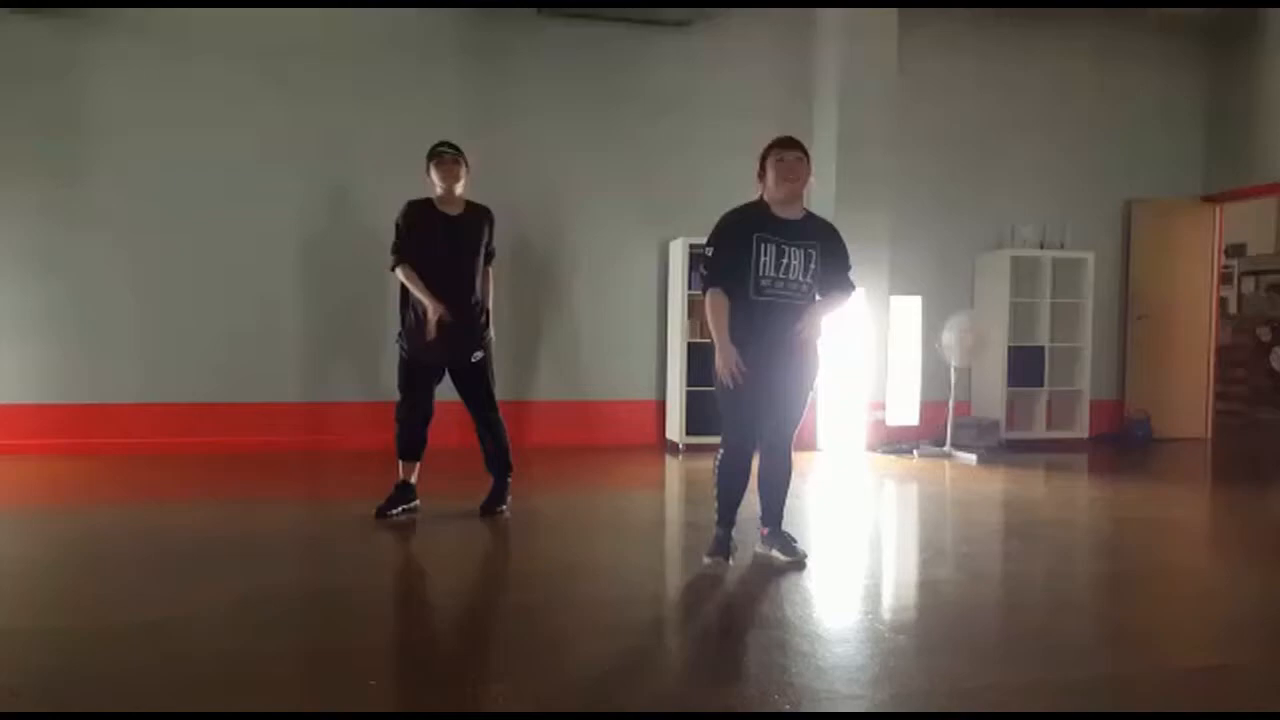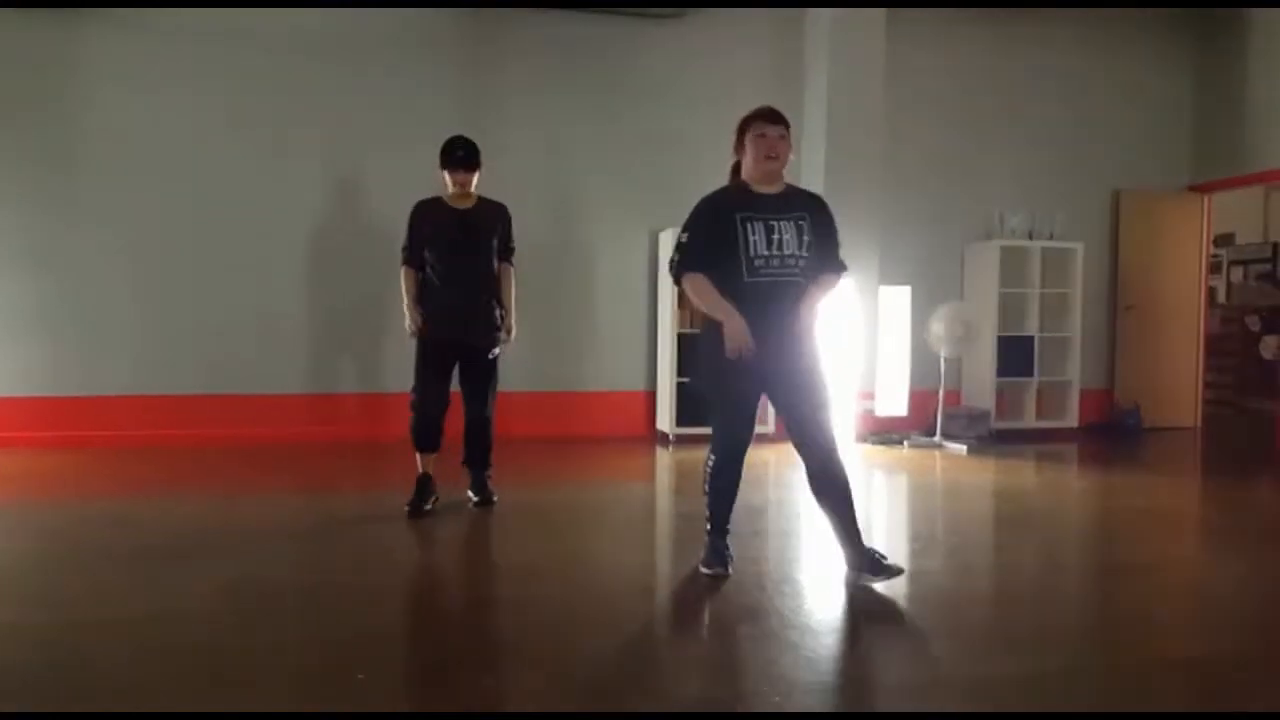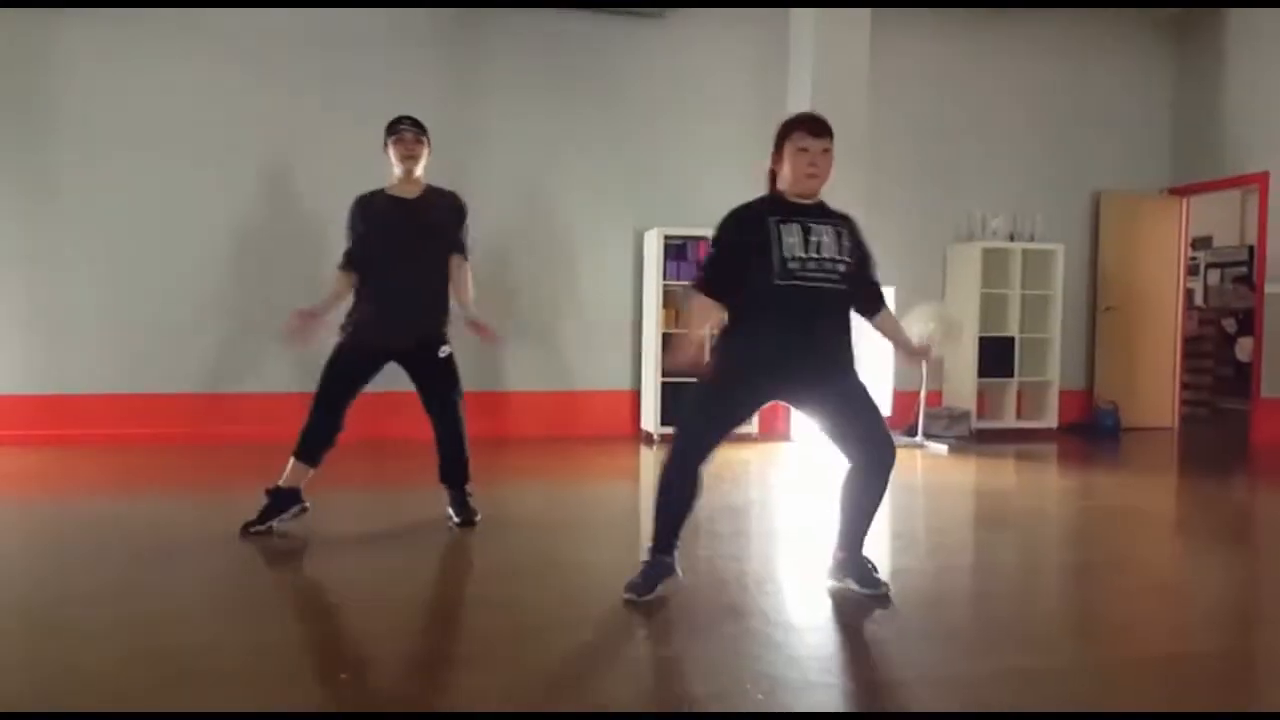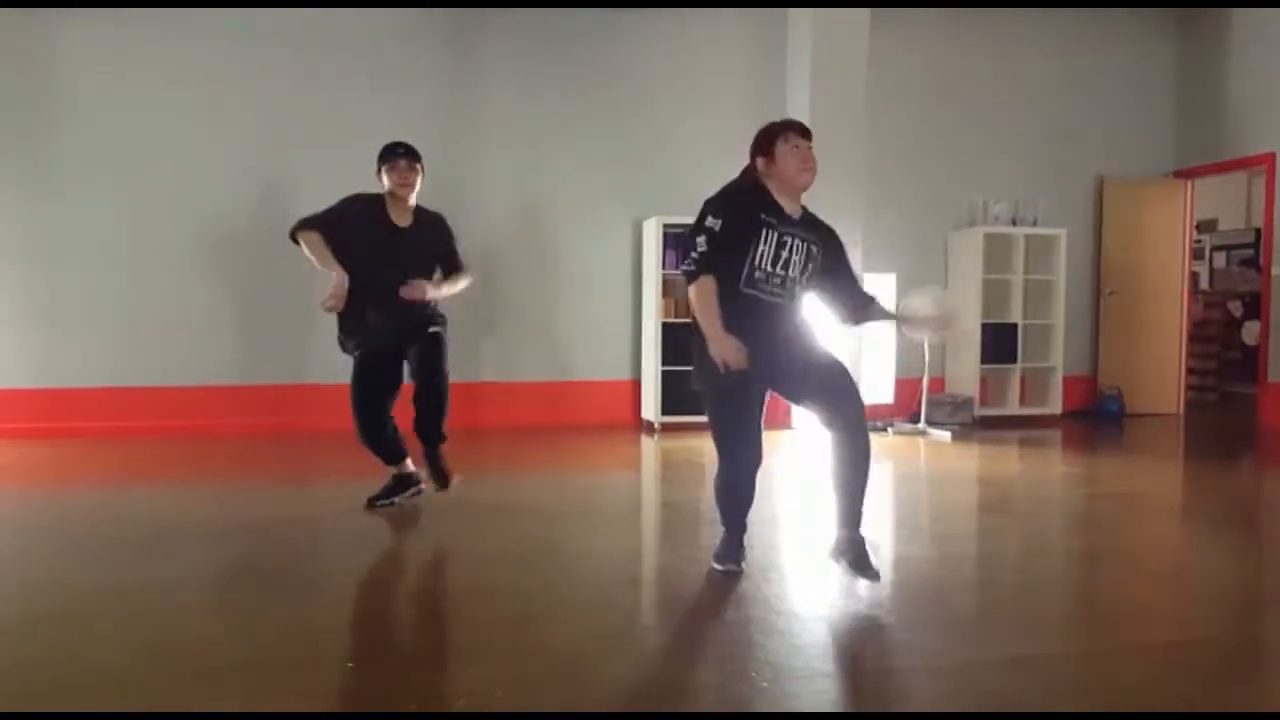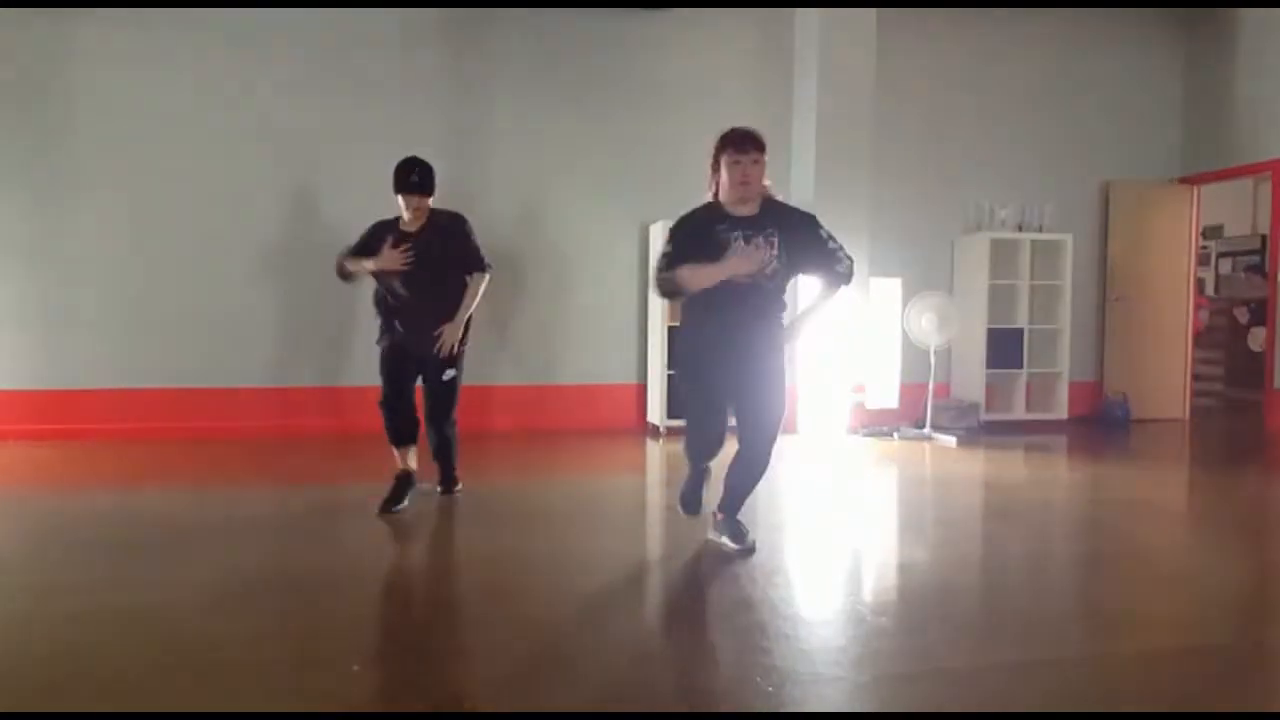
dt=1s
person 1, frame 1
left shoulder: (824, 234)
right shoulder: (737, 224)
left elbow: (841, 288)
right elbow: (714, 286)
left wrist: (816, 312)
right wrist: (723, 345)
left hip: (795, 355)
right hip: (744, 353)
left knee: (780, 444)
right knee: (738, 442)
left ankle: (772, 530)
right ankle: (723, 531)
person 1, frame 2
left shoulder: (812, 208)
right shoulder: (716, 209)
left elbow: (829, 269)
right elbow: (686, 272)
left wrist: (807, 302)
right wrist: (727, 316)
left hip: (793, 346)
right hip: (733, 350)
left knee: (819, 447)
right knee: (729, 447)
left ankle: (856, 551)
right ankle: (716, 541)
person 1, frame 3
left shoulder: (843, 227)
right shoulder: (747, 220)
left elbow: (868, 296)
right elbow: (714, 291)
left wrist: (903, 342)
right wrist: (696, 339)
left hip: (825, 364)
right hip: (748, 358)
left knee: (877, 452)
right knee: (687, 449)
left ankle: (848, 557)
right ankle: (661, 558)
person 1, frame 4
left shoulder: (820, 236)
right shoulder: (734, 205)
left elbow: (851, 302)
right elbow: (700, 270)
left wrist: (911, 319)
right wrist: (716, 338)
left hip: (790, 347)
right hip: (726, 352)
left knee: (851, 421)
right knee: (738, 454)
left ankle: (849, 538)
right ankle: (732, 537)
person 1, frame 5
left shoulder: (791, 222)
right shoulder: (695, 225)
left elbow: (841, 268)
right elbow: (670, 283)
left wrist: (804, 318)
right wrist: (726, 268)
left hip: (761, 353)
right hip: (704, 353)
left knee: (759, 444)
right knee: (704, 437)
left ankle: (727, 516)
right ankle: (696, 480)
person 2, frame 1
left shoulder: (482, 217)
right shoulder: (413, 213)
right elbow: (400, 265)
left wrist: (486, 317)
right wrist: (428, 301)
left hip: (470, 330)
right hip: (421, 329)
left knee: (484, 407)
right knee: (412, 409)
left ankle: (501, 482)
right ankle: (406, 488)
person 2, frame 2
left shoulder: (497, 214)
right shoulder: (424, 212)
left elbow: (504, 266)
right elbow: (410, 265)
left wrist: (509, 313)
right wrist: (410, 308)
left hip: (482, 324)
right hip: (435, 324)
left knee: (480, 404)
right knee: (426, 400)
left ankle: (479, 477)
right ankle: (425, 481)
person 2, frame 3
left shoulder: (448, 205)
right shoulder: (367, 205)
left elbow: (456, 258)
right elbow: (352, 267)
left wrist: (468, 310)
right wrist: (322, 308)
left hip: (424, 329)
right hip: (368, 325)
left knee: (447, 408)
right knee: (328, 405)
left ankle: (457, 494)
right ankle: (288, 495)
person 2, frame 4
left shoulder: (435, 225)
right shoulder: (357, 209)
left elbow: (460, 276)
right elbow: (304, 232)
left wrist: (435, 290)
right wrist: (336, 273)
left hip: (420, 323)
right hip: (372, 332)
left knee: (431, 378)
right knee: (370, 418)
left ankle: (434, 454)
right ankle: (405, 472)
person 2, frame 5
left shoulder: (453, 225)
right shoulder: (380, 233)
left elbow: (480, 271)
right elbow: (344, 267)
left wrist: (458, 320)
right wrist: (372, 264)
left hip: (441, 337)
right hip: (398, 335)
left knee: (439, 411)
right knee: (393, 400)
left ankle: (447, 466)
right ankle: (405, 473)
